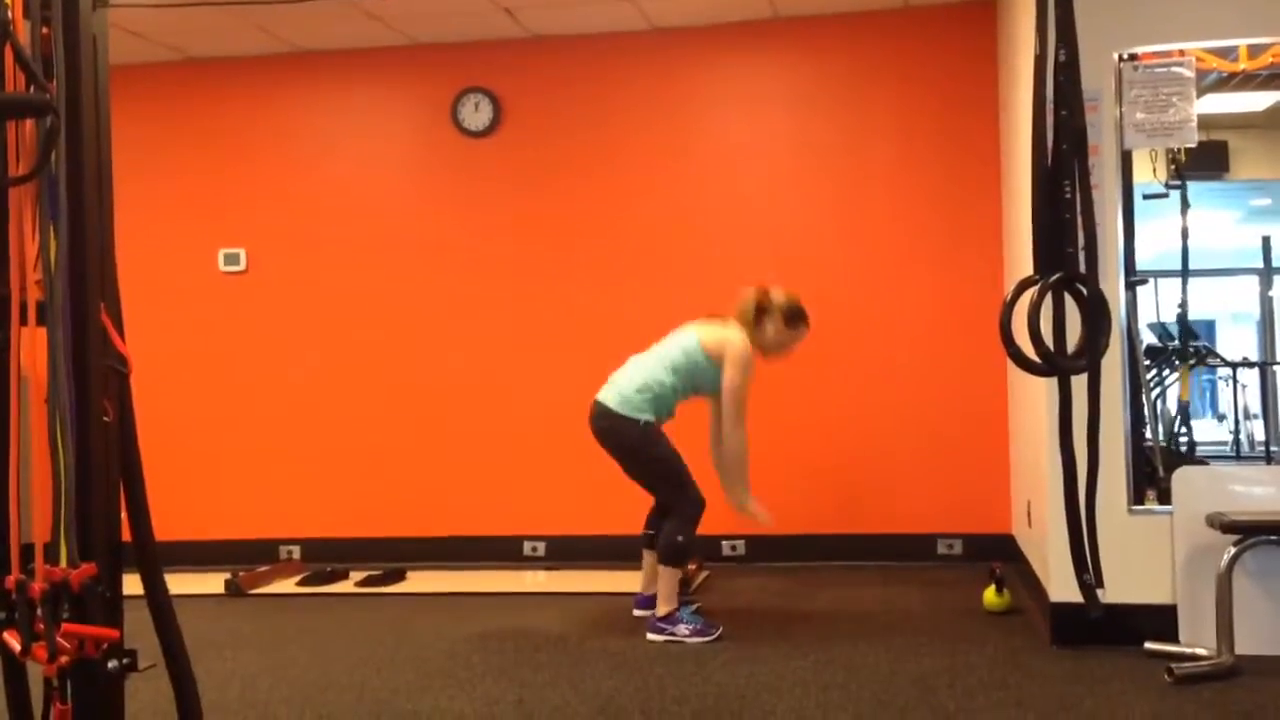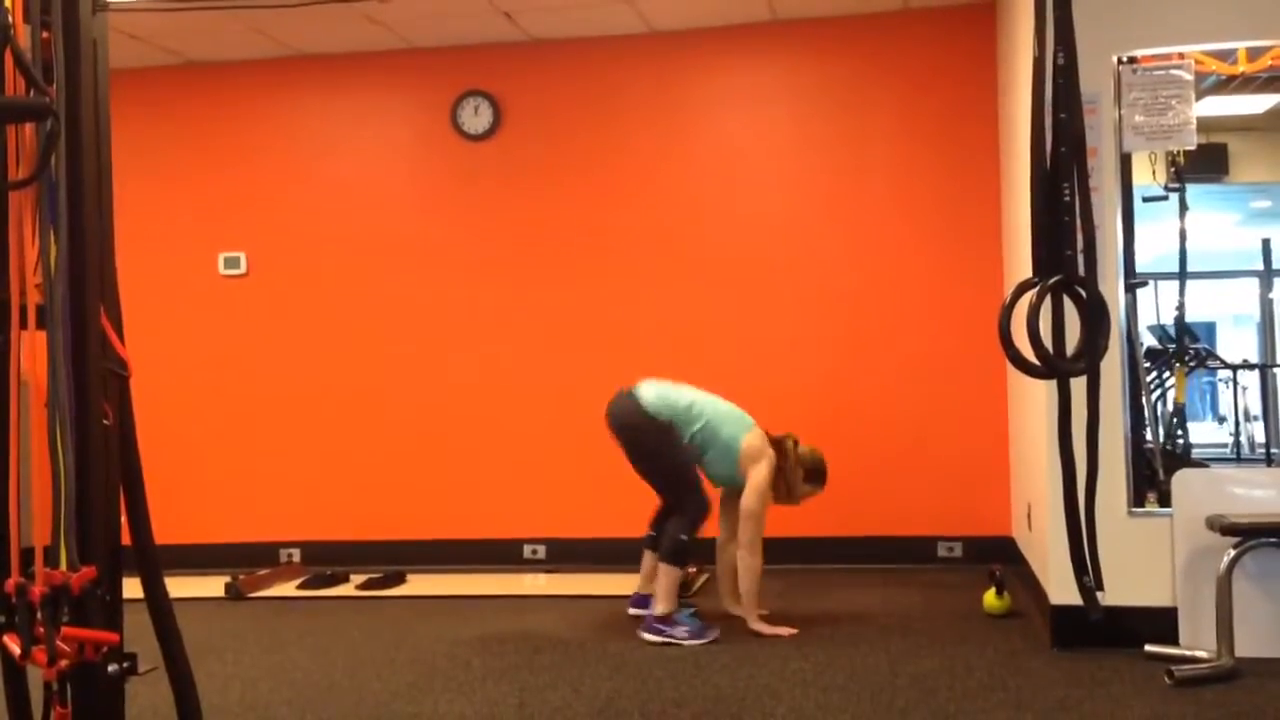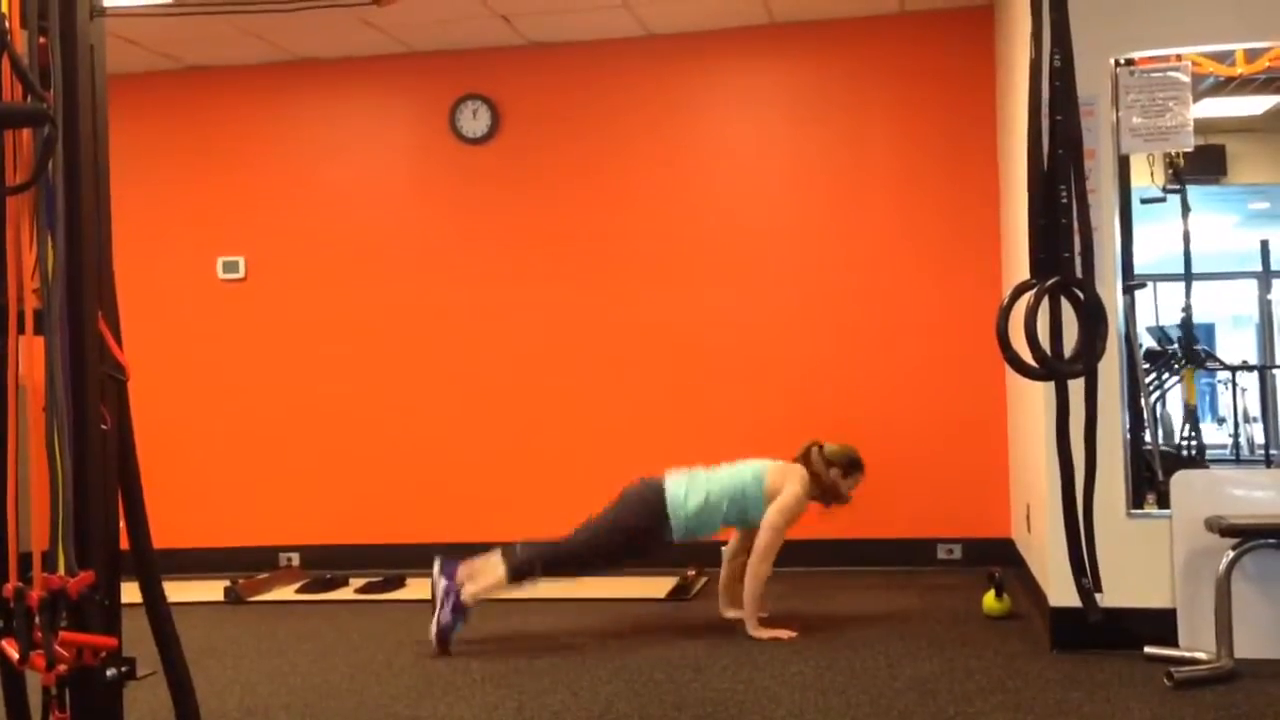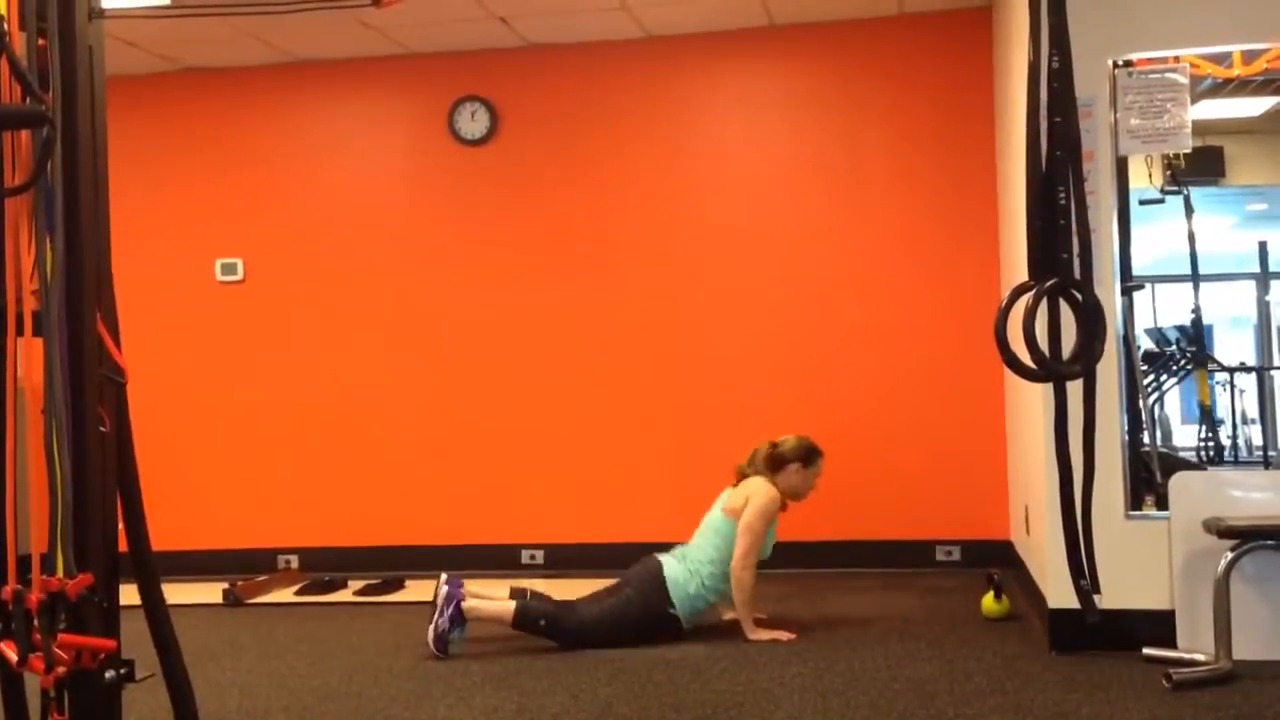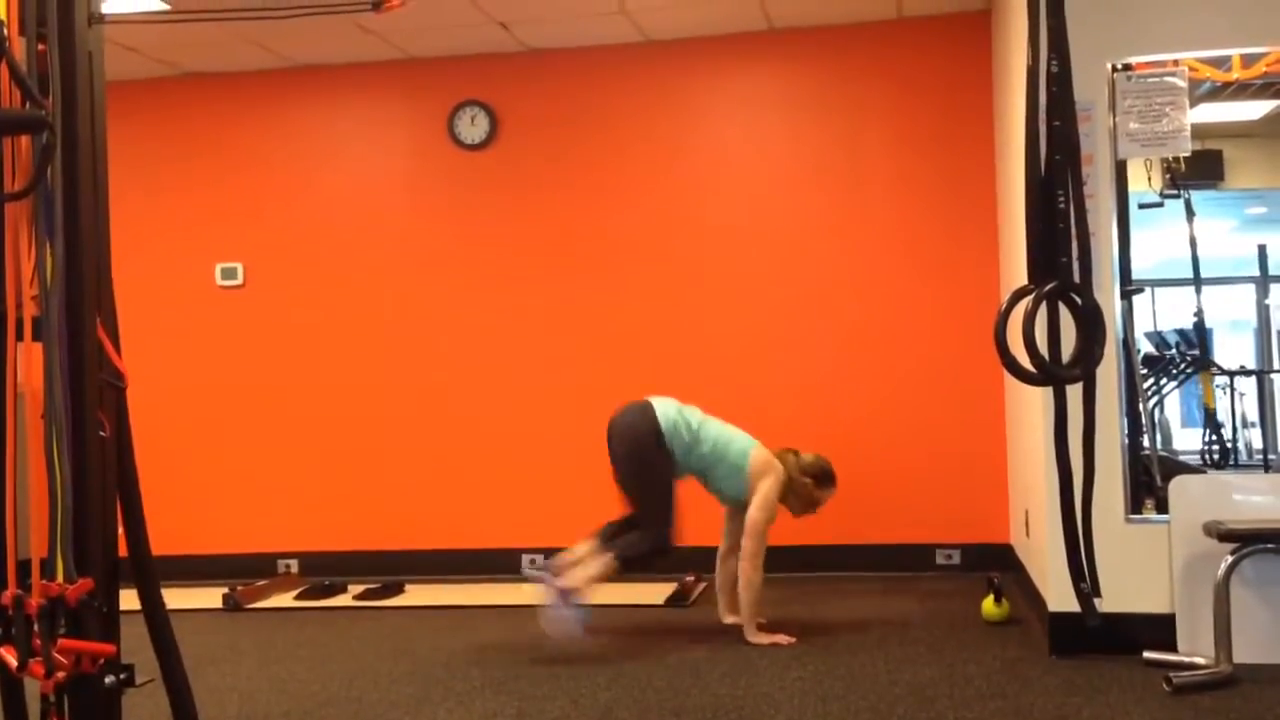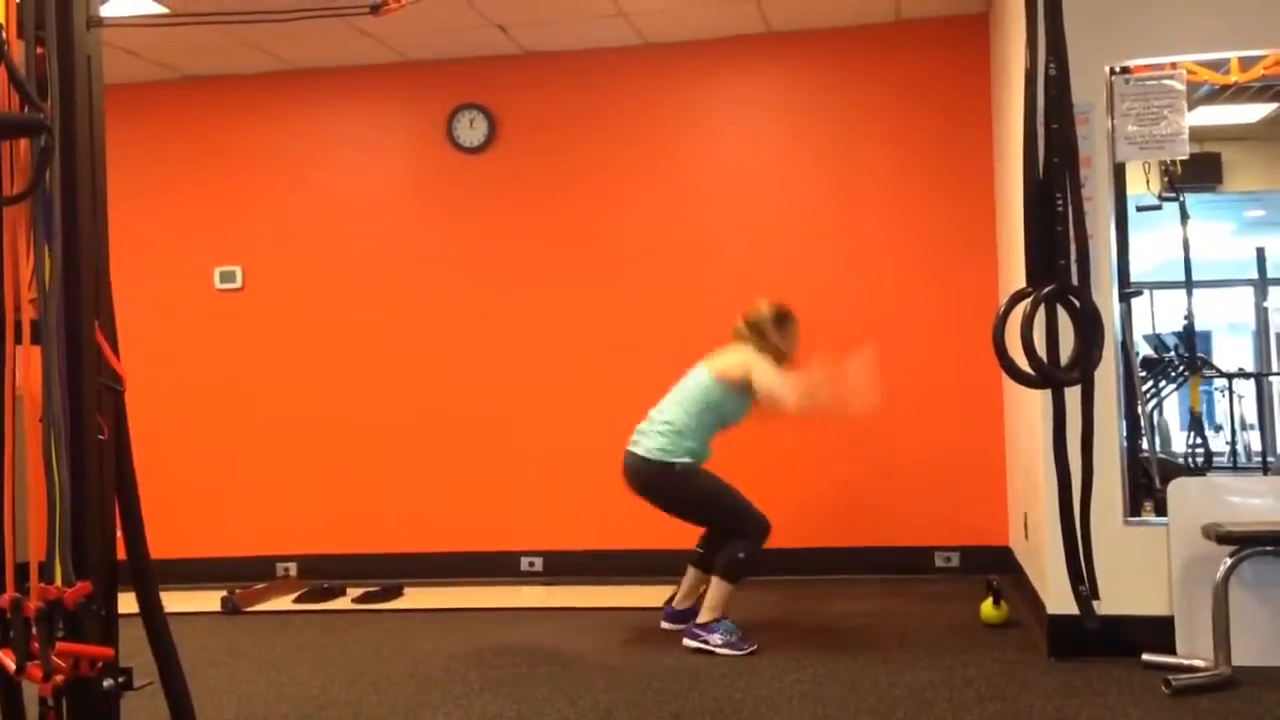
dt=0.4s
person 1, frame 1
left shoulder: (726, 340)
right shoulder: (739, 346)
left elbow: (721, 431)
right elbow: (732, 432)
left wrist: (732, 489)
right wrist: (743, 497)
left hip: (615, 410)
right hip: (624, 416)
left knee: (669, 500)
right knee: (687, 503)
left ankle: (650, 599)
right ankle: (665, 617)
person 1, frame 2
left shoulder: (748, 463)
right shoulder: (761, 464)
left elbow: (730, 538)
right elbow: (747, 547)
left wrist: (730, 600)
right wrist: (753, 618)
left hip: (634, 406)
right hip: (639, 414)
left knee: (679, 504)
right knee: (692, 507)
left ankle: (645, 593)
right ankle: (661, 617)
person 1, frame 3
left shoulder: (782, 476)
right shoulder: (799, 487)
left elbow: (740, 542)
right elbow: (761, 559)
left wrist: (731, 605)
right wrist: (753, 624)
left hip: (661, 499)
right hip: (660, 515)
left knee: (571, 553)
right knee: (568, 556)
left ankle: (458, 575)
right ankle: (461, 597)
person 1, frame 4
left shoulder: (750, 487)
right shoulder: (766, 494)
right elbow: (742, 565)
left wrist: (730, 607)
right wrist: (751, 627)
left hip: (662, 575)
right hip: (660, 597)
left knee: (568, 614)
right knee: (570, 627)
left ankle: (459, 593)
right ankle: (461, 609)
person 1, frame 5
left shoulder: (749, 480)
right shoulder: (773, 481)
left elbow: (729, 548)
right elbow: (750, 560)
left wrist: (727, 611)
right wrist: (752, 630)
left hip: (641, 422)
right hip: (643, 429)
left knee: (647, 520)
right knee: (654, 536)
left ankle: (560, 569)
right ankle: (569, 588)
person 1, frame 6
left shoulder: (739, 362)
right shoulder: (749, 360)
left elbow: (781, 396)
right elbow: (793, 400)
left wrist: (836, 381)
right wrist: (846, 388)
left hip: (648, 459)
right hip: (660, 466)
left knee: (730, 526)
right knee: (751, 528)
left ankle: (680, 606)
right ankle: (706, 625)
